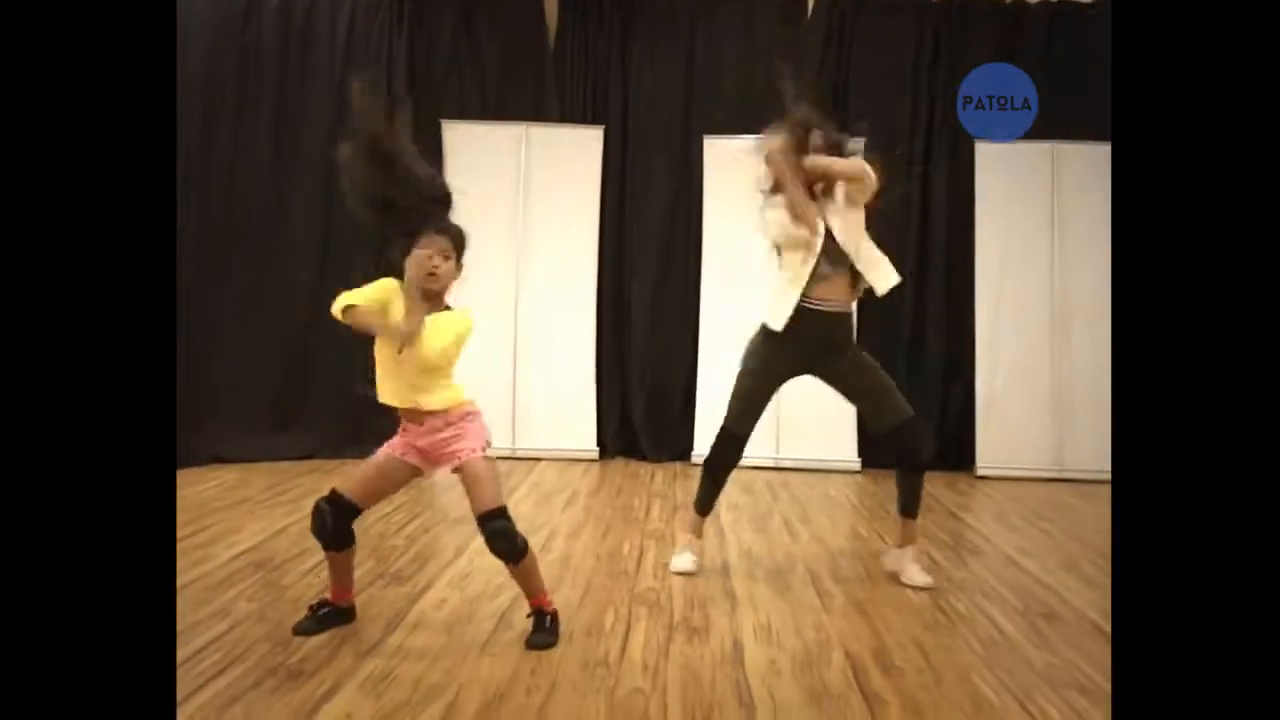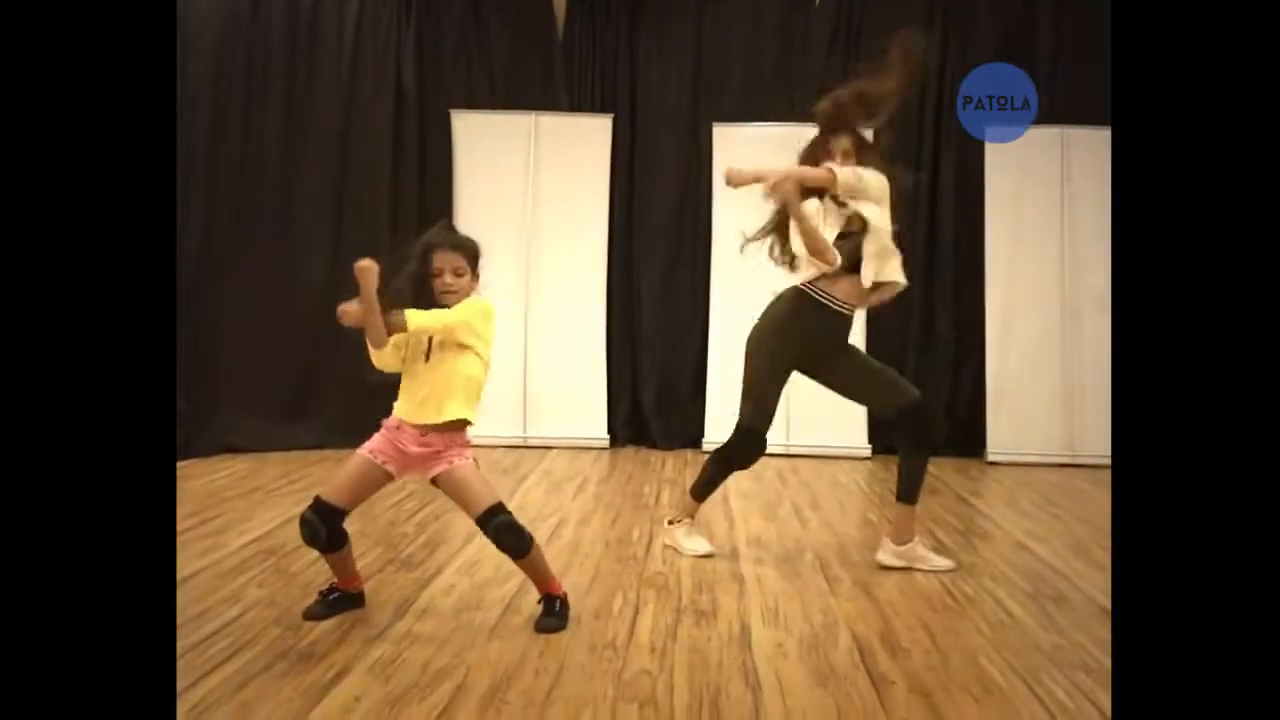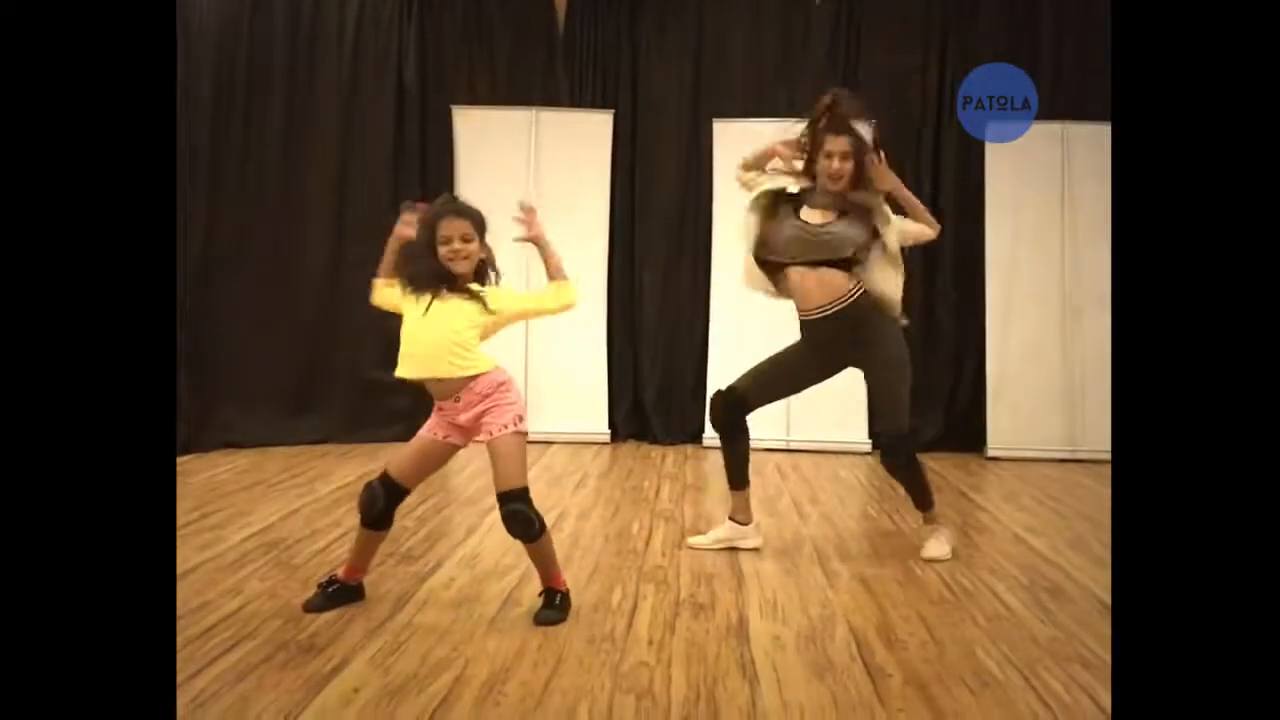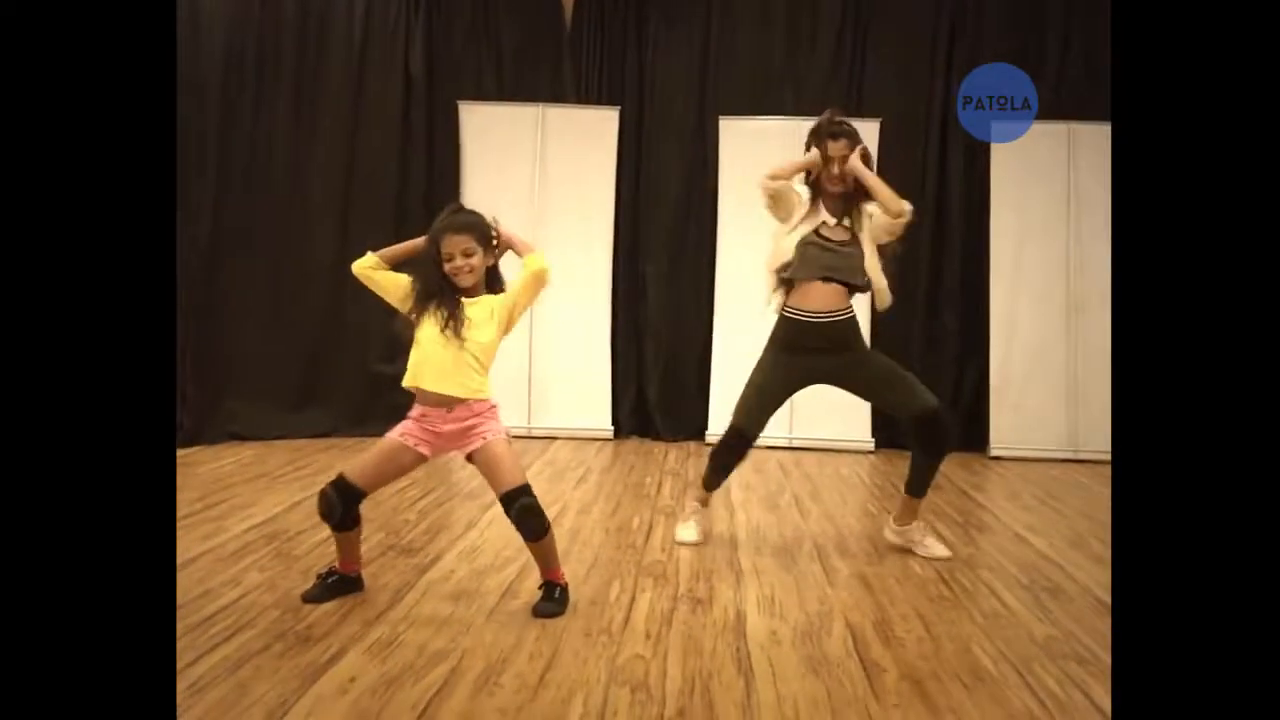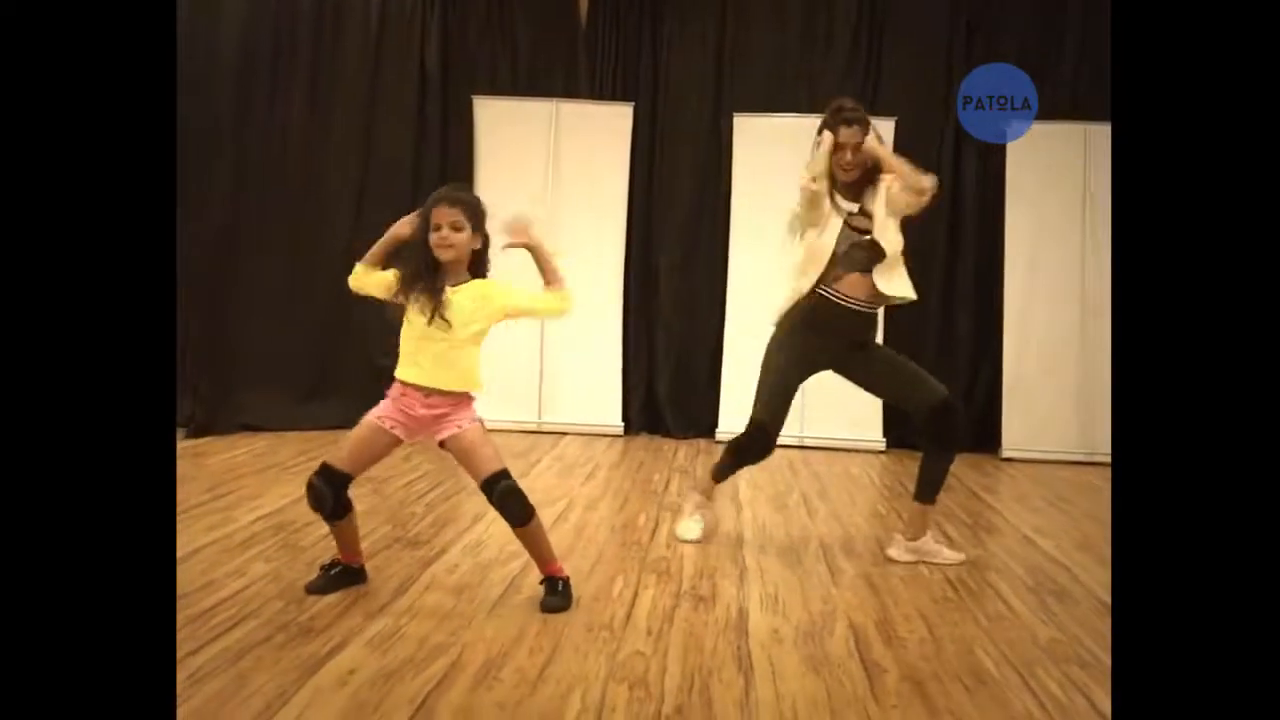
dt=0.3s
person 1, frame 1
left shoulder: (847, 197)
right shoulder: (777, 207)
left elbow: (864, 177)
right elbow: (804, 219)
left wrist: (816, 165)
right wrist: (784, 165)
left hip: (836, 343)
right hip: (784, 336)
left knee: (912, 437)
right knee: (732, 435)
left ankle: (905, 547)
right ankle: (692, 539)
person 1, frame 2
left shoulder: (873, 186)
right shoulder: (809, 207)
right elbow: (826, 259)
left wrist: (761, 176)
right wrist: (792, 205)
left hip: (831, 343)
right hip: (786, 327)
left knee: (918, 417)
right knee: (746, 443)
left ankle: (902, 540)
right ankle: (682, 520)
person 1, frame 3
left shoulder: (867, 210)
right shoulder: (785, 197)
left elbow: (930, 229)
right elbow: (744, 172)
left wrist: (890, 185)
right wrist: (775, 153)
left hip: (869, 329)
right hip: (817, 341)
left knee: (895, 444)
right knee: (727, 405)
left ankle: (934, 525)
right ankle: (741, 523)
person 1, frame 4
left shoulder: (869, 216)
right shoulder: (796, 205)
left elbow: (901, 214)
right elbow: (771, 182)
left wrist: (863, 171)
right wrist: (807, 161)
left hip: (846, 346)
right hip: (791, 344)
left knee: (931, 419)
right knee: (738, 437)
left ankle: (906, 523)
right ankle: (698, 506)
person 1, frame 5
left shoulder: (884, 198)
right shoulder: (812, 200)
left elbow: (925, 187)
right elbow: (813, 181)
left wrist: (879, 152)
right wrist: (824, 144)
left hip: (857, 338)
right hip: (808, 327)
left knee: (943, 412)
right knee: (760, 436)
left ankle: (914, 536)
right ankle: (700, 500)
person 2, frame 1
left shoulder: (457, 320)
right shoulder: (390, 292)
left elbow: (425, 353)
right elbow: (345, 308)
left wrist: (403, 325)
right wrist: (395, 309)
left hip: (456, 430)
right hip: (412, 436)
left knee: (496, 528)
right knee: (330, 516)
left ankle: (543, 609)
right ankle: (339, 601)
person 2, frame 2
left shoulder: (479, 312)
right shoulder: (414, 329)
left elbow: (420, 321)
right elbow: (386, 359)
left wrist: (372, 314)
right wrist: (368, 293)
left hip: (447, 446)
right hip: (397, 436)
left knee: (501, 525)
right knee: (316, 521)
left ankle: (553, 595)
right ankle: (348, 588)
person 2, frame 3
left shoulder: (491, 299)
right shoulder: (417, 293)
left elbow: (564, 295)
right elbow: (381, 291)
left wrist: (539, 240)
right wrist: (398, 241)
left hip: (492, 399)
right hip: (447, 413)
left knee: (516, 509)
right knee: (379, 495)
left ankle: (555, 589)
right ankle: (349, 580)
person 2, frame 4
left shoulder: (499, 307)
right shoulder: (425, 300)
left elbow: (539, 269)
right elbow: (364, 267)
left wrist: (510, 241)
right wrist: (420, 245)
left hip: (475, 417)
right hip: (422, 421)
left knee: (521, 503)
right knee: (337, 497)
left ankle: (554, 583)
right ankle: (347, 571)
person 2, frame 5
left shoulder: (489, 293)
right shoulder: (412, 281)
left elbow: (558, 302)
right elbow: (359, 279)
left wrist: (534, 246)
right wrist: (396, 233)
left hip: (454, 408)
right hip: (399, 402)
left knee: (502, 490)
right knee: (324, 485)
left ankle: (555, 576)
right ankle: (350, 564)
